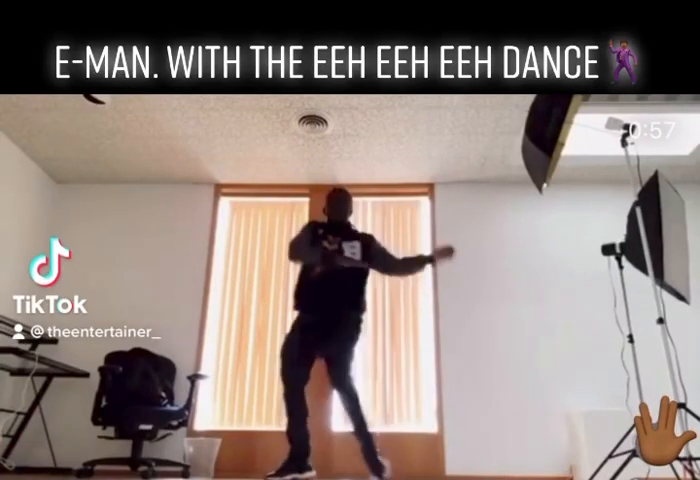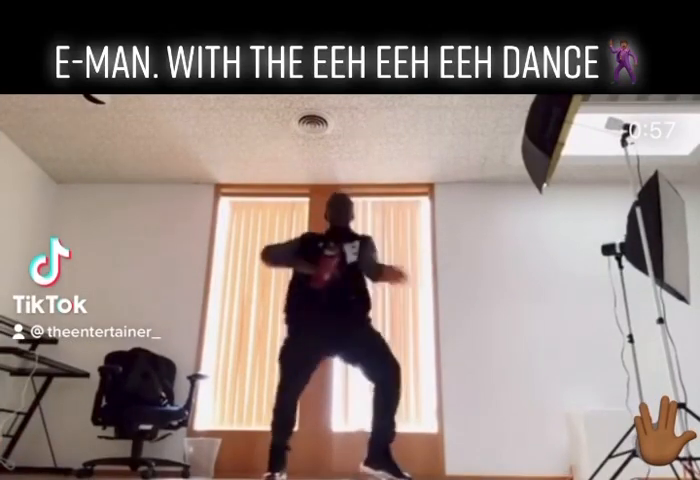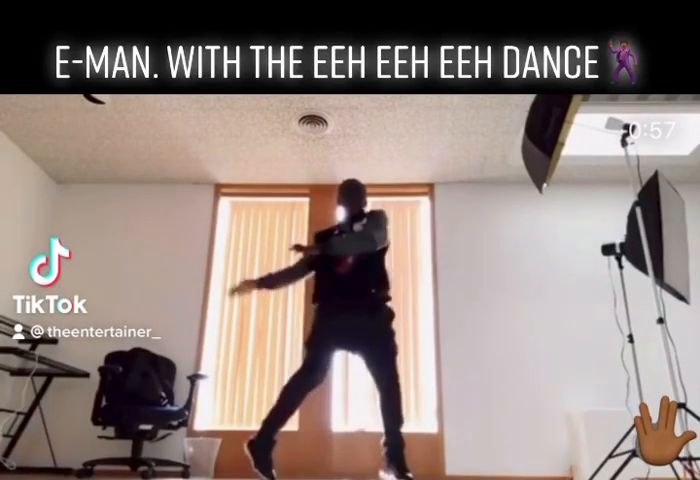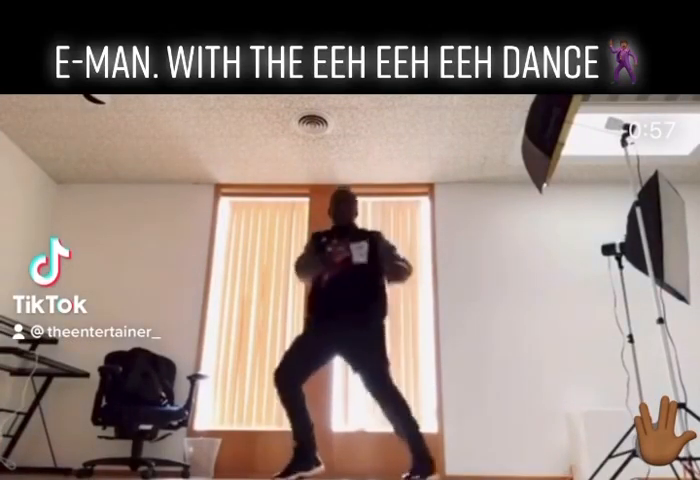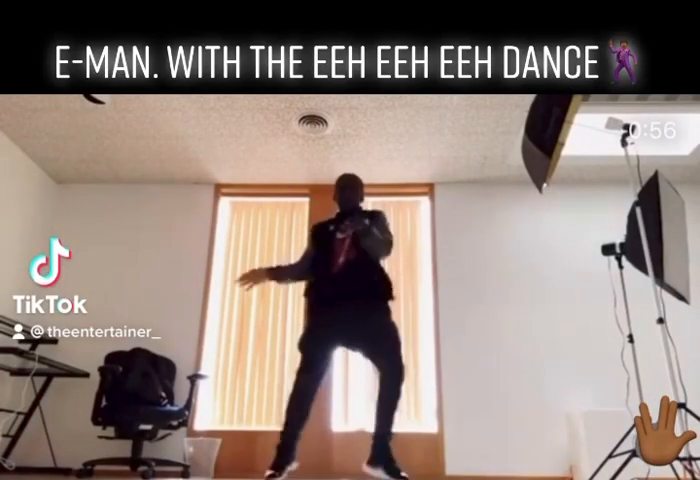
dt=0.3s
person 1, frame 1
left shoulder: (364, 242)
right shoulder: (312, 231)
left elbow: (395, 267)
right elbow: (296, 251)
left wrist: (429, 258)
right wrist: (334, 259)
left hip: (343, 319)
right hip: (310, 318)
left knee: (339, 378)
right knee: (292, 379)
left ankle: (370, 454)
person 1, frame 2
left shoulder: (363, 243)
right shoulder: (308, 242)
left elbow: (370, 267)
right elbow: (270, 252)
left wrist: (386, 272)
right wrist: (299, 264)
left hip: (351, 324)
right hip: (309, 325)
left knee: (389, 374)
right knee: (289, 386)
left ankle: (379, 454)
person 1, frame 3
left shoulder: (377, 220)
right shoulder: (326, 236)
left elbow: (370, 242)
right elbow: (297, 271)
left wrist: (322, 249)
right wrist: (259, 283)
left hip: (371, 310)
right hip: (333, 312)
left knee: (387, 377)
right knee: (311, 373)
right ankle: (262, 443)
person 1, frame 4
left shoulder: (373, 240)
right shoulder: (317, 241)
left elbow: (401, 268)
right elbow: (302, 271)
left wrist: (397, 269)
right wrist: (325, 261)
left hip: (361, 325)
right hip: (321, 326)
left knee: (380, 386)
right knee: (286, 377)
right ankle: (306, 455)
person 1, frame 5
left shoulder: (374, 220)
right shoulder: (322, 230)
left elbow: (382, 248)
right elbow: (304, 268)
left wrist: (360, 231)
right wrist: (271, 273)
left hip: (368, 309)
right hip: (328, 310)
left knee: (393, 371)
right knee: (308, 376)
left ankle: (380, 454)
right ankle: (286, 451)
